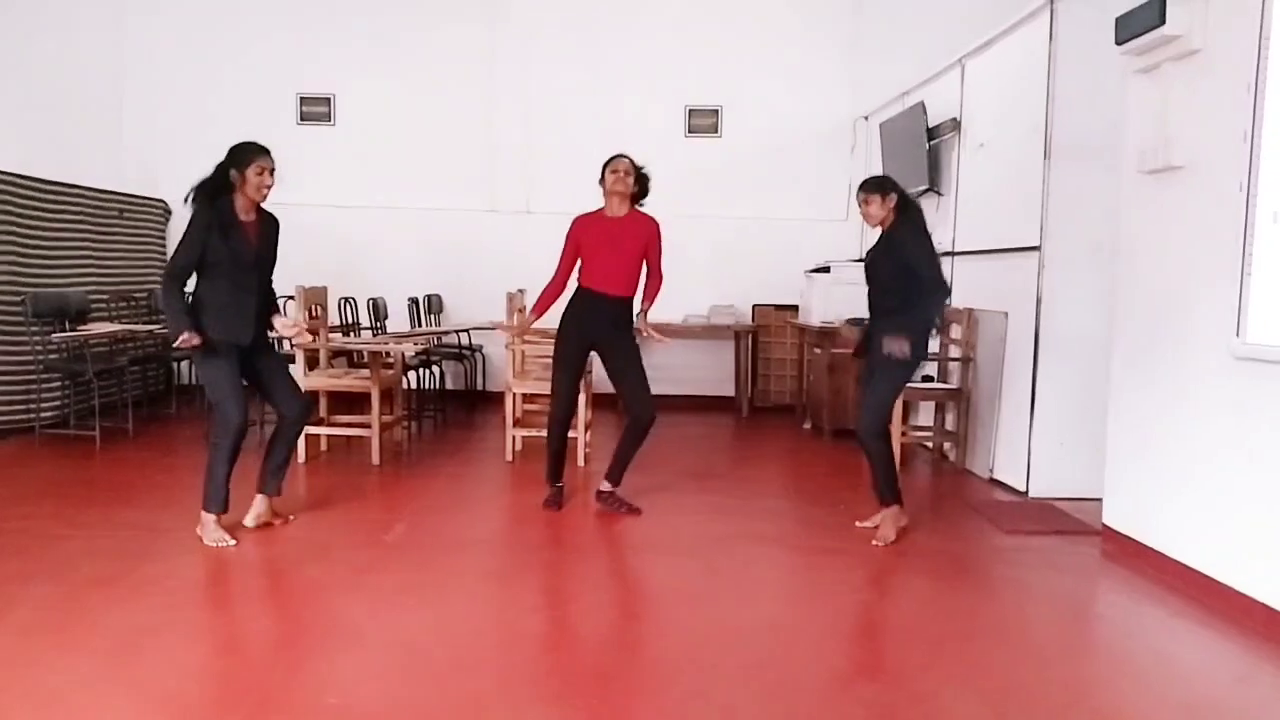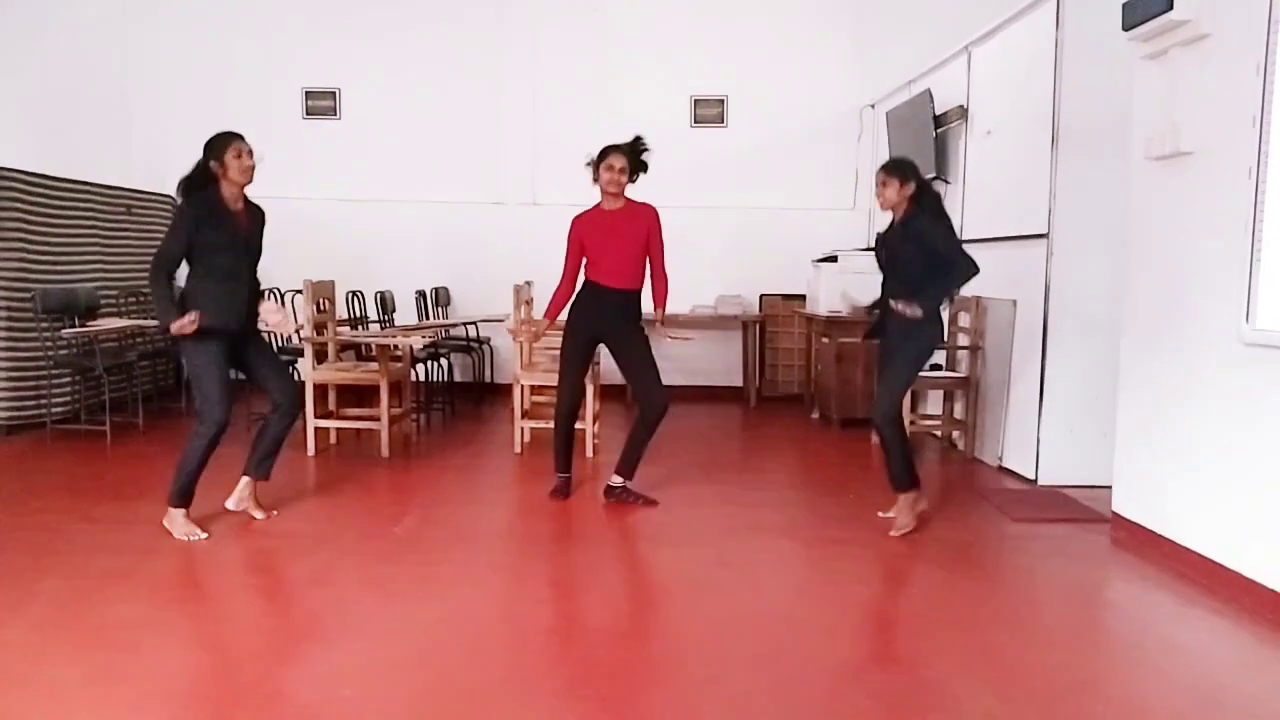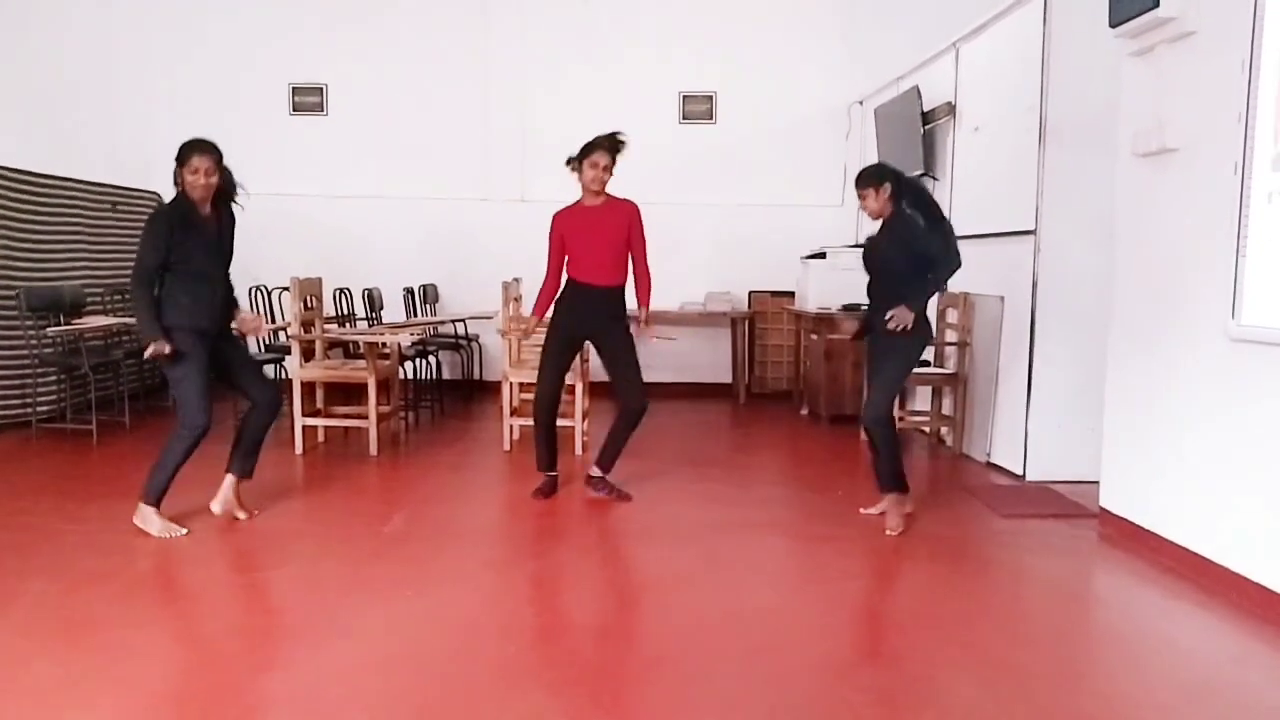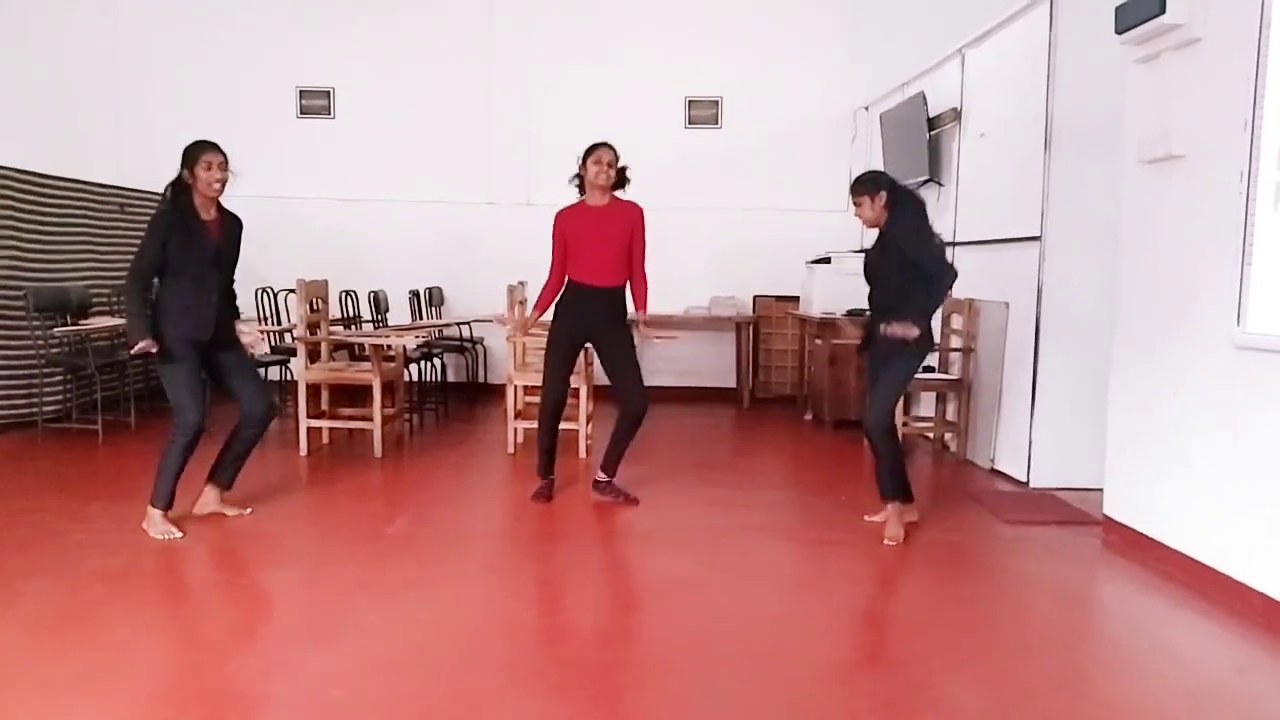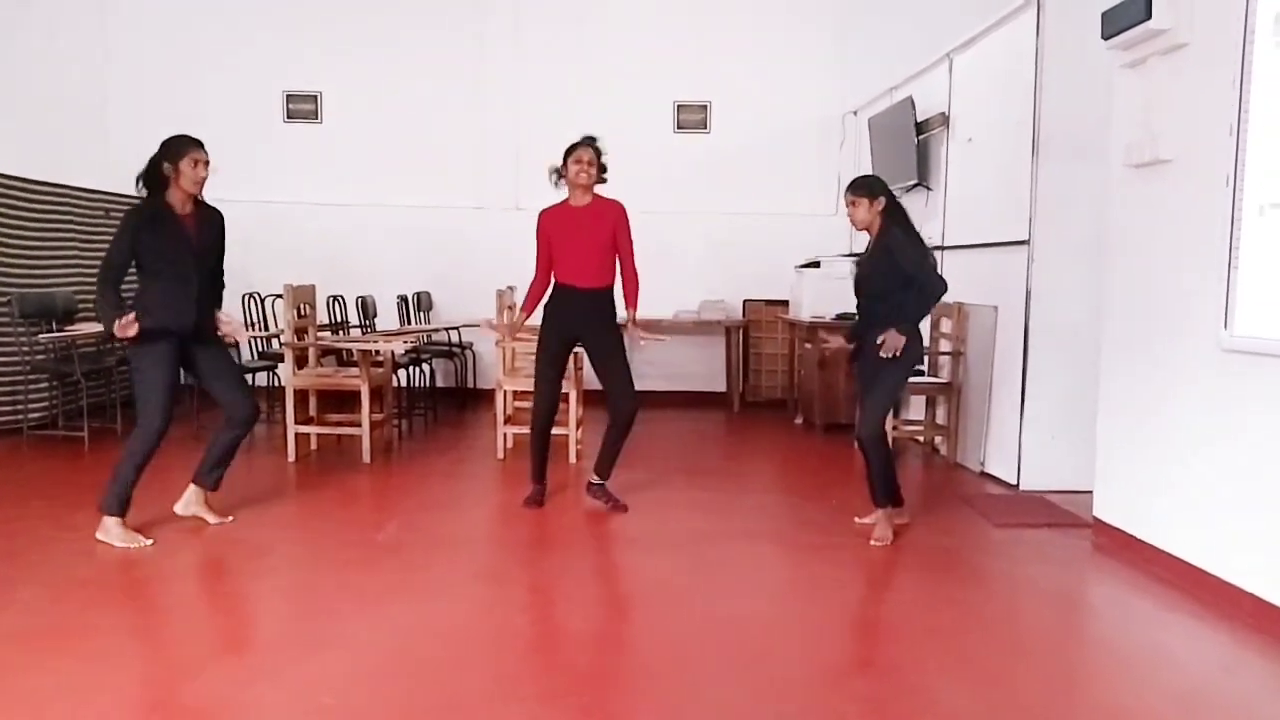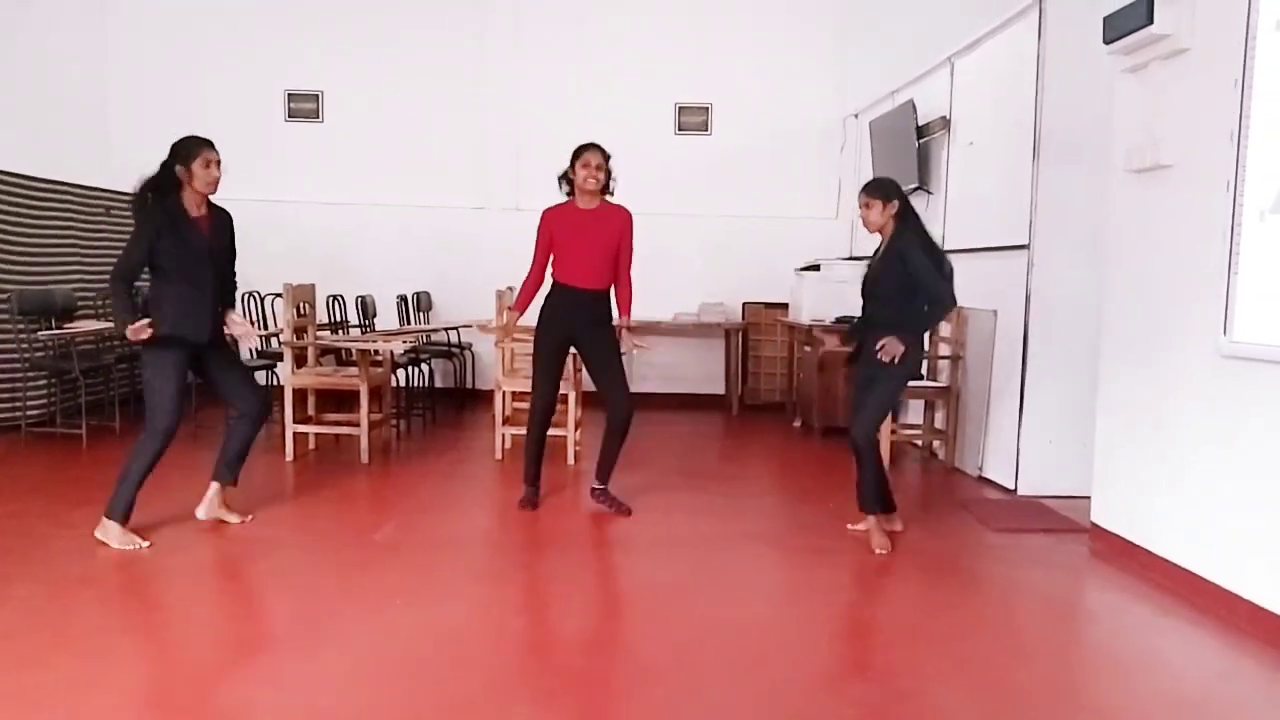
dt=0.7s
person 1, frame 1
left shoulder: (269, 224)
right shoulder: (208, 220)
right elbow: (173, 279)
left wrist: (277, 318)
right wrist: (183, 327)
left hip: (253, 336)
right hip: (214, 337)
left knee: (295, 409)
right knee: (233, 418)
left ankle: (262, 504)
right ankle: (209, 517)
person 1, frame 2
left shoulder: (255, 214)
right shoulder: (196, 209)
right elbow: (161, 269)
left wrist: (261, 305)
right wrist: (171, 316)
left hip: (242, 327)
right hip: (202, 329)
left knee: (288, 397)
right knee: (215, 414)
left ankle: (244, 490)
right ankle: (176, 509)
person 1, frame 3
left shoulder: (225, 215)
right shoulder: (167, 218)
right elbow: (143, 280)
left wrist: (236, 311)
right wrist: (153, 334)
left hip: (217, 328)
right hip: (182, 331)
left knee: (266, 397)
right knee: (196, 420)
left ankle: (228, 490)
right ankle: (147, 508)
person 1, frame 4
left shoulder: (231, 224)
right shoulder: (168, 220)
right elbow: (138, 280)
left wrist: (233, 322)
right wrist: (141, 331)
left hip: (218, 335)
right hip: (175, 336)
left knee: (260, 409)
right knee: (191, 419)
left ankle: (212, 495)
right ankle: (156, 512)
person 1, frame 5
left shoulder: (212, 219)
right shoulder: (143, 217)
right elbow: (109, 276)
left wrist: (217, 313)
right wrist: (116, 319)
left hip: (200, 333)
right hip: (155, 333)
left knee: (243, 410)
right knee: (154, 422)
left ankle: (195, 496)
right ankle: (111, 520)
person 1, frame 6
left shoulder: (222, 221)
right shoulder: (157, 218)
right elbow: (123, 278)
left wrist: (230, 314)
right wrist: (128, 321)
left hip: (210, 336)
right hip: (167, 337)
left knee: (253, 404)
right knee: (162, 426)
left ankle: (213, 498)
right ankle: (112, 522)
person 2, frame 1
left shoulder: (906, 238)
right shoulder: (885, 242)
left elbow: (938, 289)
left wrist: (909, 335)
right wrist: (864, 337)
left hip: (899, 347)
right hip: (880, 343)
left knee: (867, 423)
right knee: (875, 425)
left ankle: (893, 509)
right ankle: (888, 508)
person 2, frame 2
left shoulder: (924, 224)
right shoulder: (892, 231)
left elbow: (964, 267)
left wrist: (922, 304)
right wrist: (874, 308)
left hip: (916, 331)
right hip: (894, 330)
left knee: (882, 411)
right knee: (889, 415)
left ankle: (908, 495)
right ankle: (909, 494)
person 2, frame 3
left shoulder: (907, 225)
right shoulder: (884, 232)
left elbow: (948, 260)
left wrist: (913, 305)
right wrist: (863, 322)
left hip: (903, 334)
right hip: (882, 330)
left knee: (874, 413)
right knee: (878, 415)
left ankle: (896, 496)
right ankle: (895, 495)
person 2, frame 4
left shoulder: (903, 230)
right shoulder: (888, 236)
left elbow: (946, 273)
left wrist: (916, 320)
right wrist: (871, 330)
left hip: (905, 342)
right hip: (886, 341)
left knee: (875, 419)
right knee: (881, 422)
left ankle: (895, 506)
right ankle: (901, 504)
person 2, frame 5
left shoulder: (895, 240)
right shoulder: (873, 247)
left elbow: (936, 285)
left wrist: (903, 330)
right wrist: (851, 337)
left hip: (895, 352)
right hip: (871, 349)
left knee: (868, 427)
right knee: (869, 429)
left ankle: (886, 512)
right ankle: (892, 507)
person 2, frame 6
left shoulder: (907, 249)
right shoulder: (883, 252)
left elbow: (944, 300)
left wrist: (904, 339)
right wrist: (848, 338)
left hip: (895, 357)
right hip: (872, 355)
left knee: (862, 431)
right knee: (861, 433)
left ankle: (879, 515)
right ankle: (882, 513)
person 3, frame 1
left shoulder: (647, 226)
right shoulder: (582, 224)
left elbow: (654, 275)
right elbow: (561, 276)
left wrist: (643, 313)
right wrist: (532, 316)
left hip: (618, 322)
right hip: (580, 316)
left knee: (643, 411)
right knee: (561, 409)
left ankle: (607, 488)
right ankle: (555, 485)
person 3, frame 2
left shoulder: (647, 215)
right shoulder: (582, 222)
left elbow: (656, 271)
right elbow: (567, 274)
left wrist: (659, 316)
right wrist: (547, 318)
left hip: (626, 314)
right hip: (587, 310)
left knee: (655, 400)
right knee: (569, 401)
left ankle: (619, 481)
right ankle: (562, 474)
person 3, frame 3
left shoulder: (628, 211)
right shoulder: (562, 219)
left elbow: (640, 266)
right elbow: (554, 273)
left wrist: (643, 314)
right wrist: (535, 317)
left hip: (611, 311)
right hip: (571, 308)
left knee: (635, 401)
right knee: (545, 397)
left ankle: (598, 473)
right ankle: (548, 474)
person 3, frame 4
left shoulder: (632, 214)
right shoulder: (565, 218)
left elbow: (636, 270)
right elbow: (557, 272)
left wrist: (641, 315)
right wrist: (536, 313)
left hip: (612, 311)
right hip: (572, 308)
left knee: (636, 402)
right knee: (552, 399)
left ankle: (604, 477)
right ankle: (546, 477)
person 3, frame 5
left shoulder: (613, 211)
right shoulder: (548, 217)
left elbow: (628, 267)
right elbow: (542, 275)
left wrist: (631, 313)
right wrist: (521, 316)
left hip: (600, 312)
right hip: (560, 311)
left knee: (625, 405)
right knee: (544, 406)
left ankle: (598, 481)
right ankle: (538, 482)
person 3, frame 6
left shoulder: (621, 218)
right shoulder: (552, 217)
left elbow: (622, 275)
right elbow: (538, 270)
left wrist: (624, 322)
right wrist: (515, 313)
left hip: (597, 315)
right hip: (558, 310)
left knee: (621, 408)
right knee: (542, 405)
left ankle: (601, 485)
right ankle: (531, 485)
